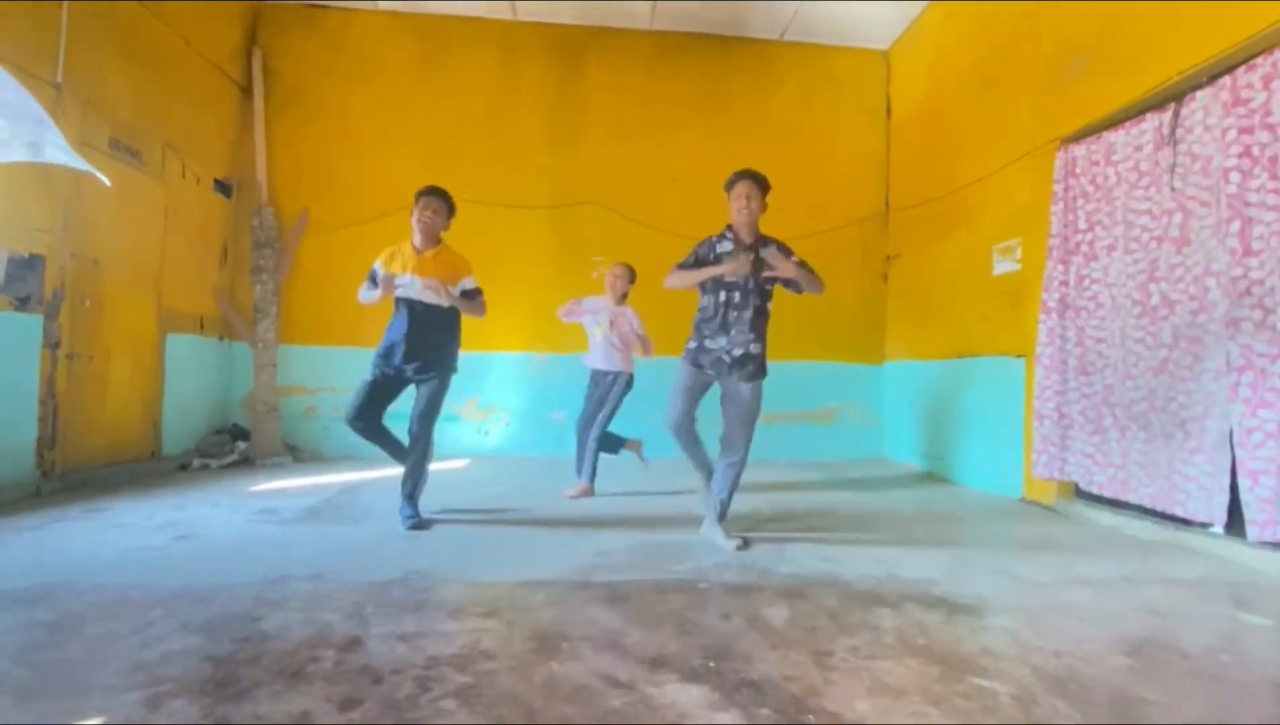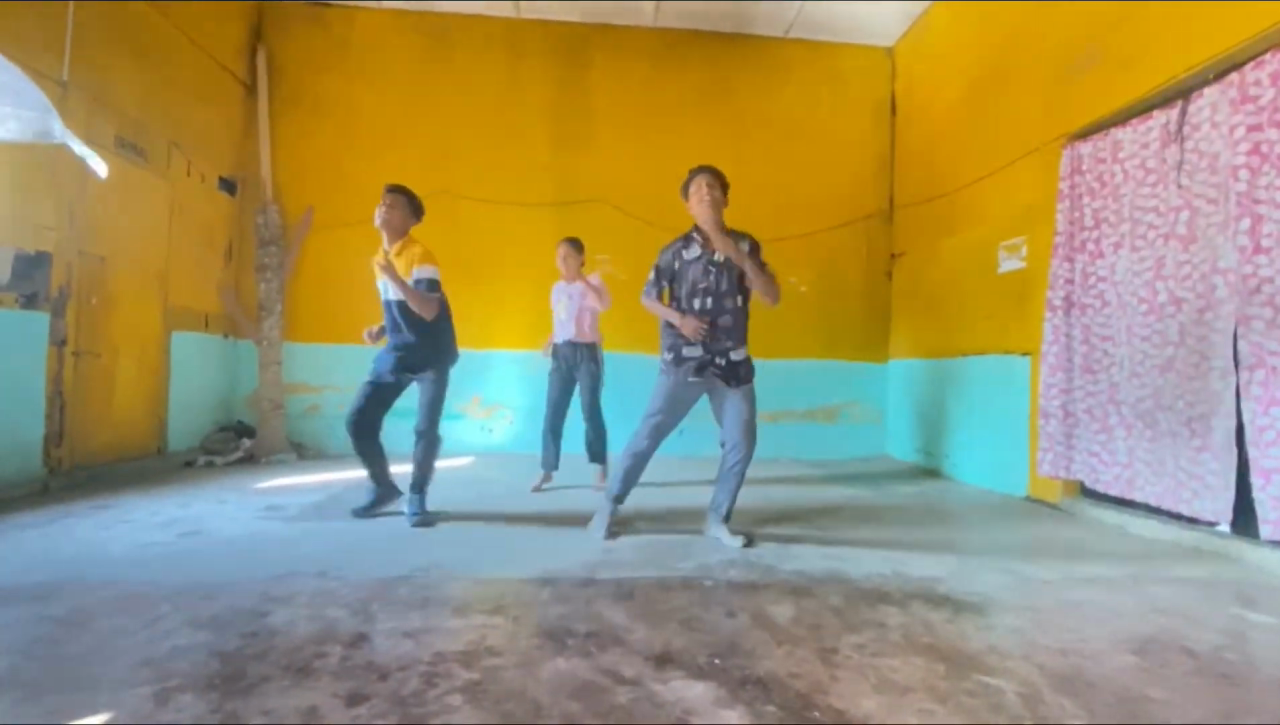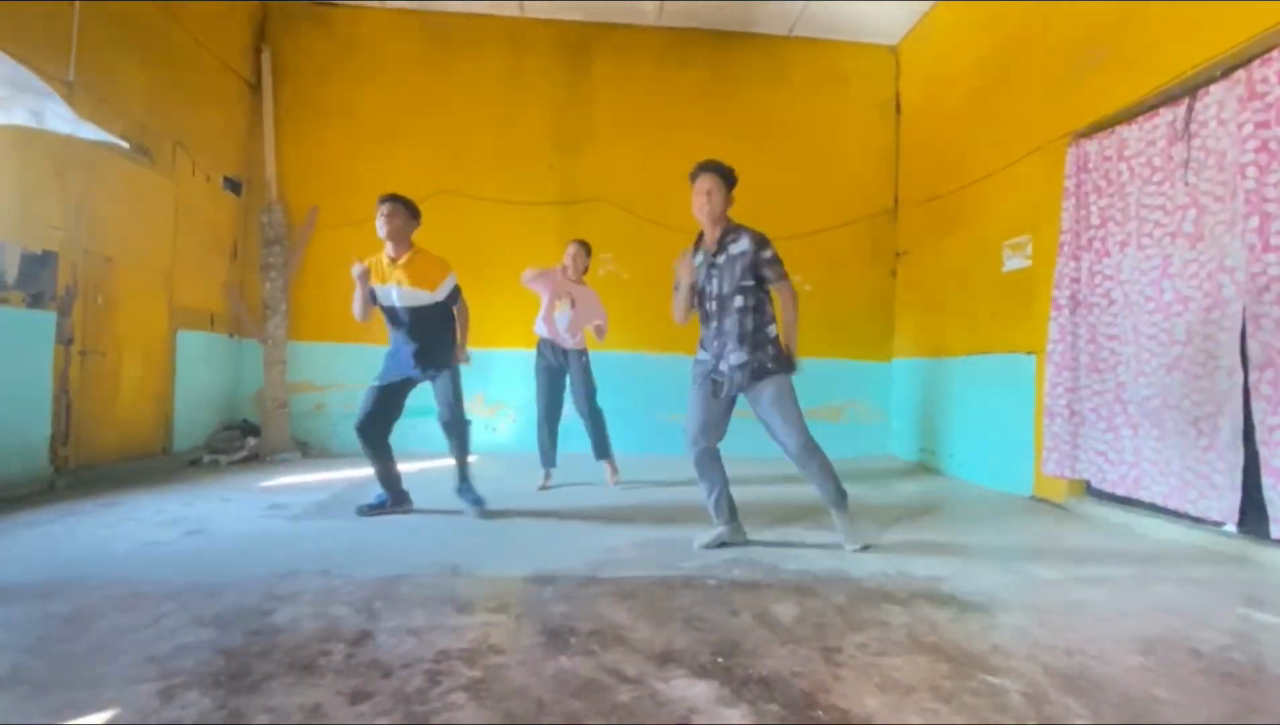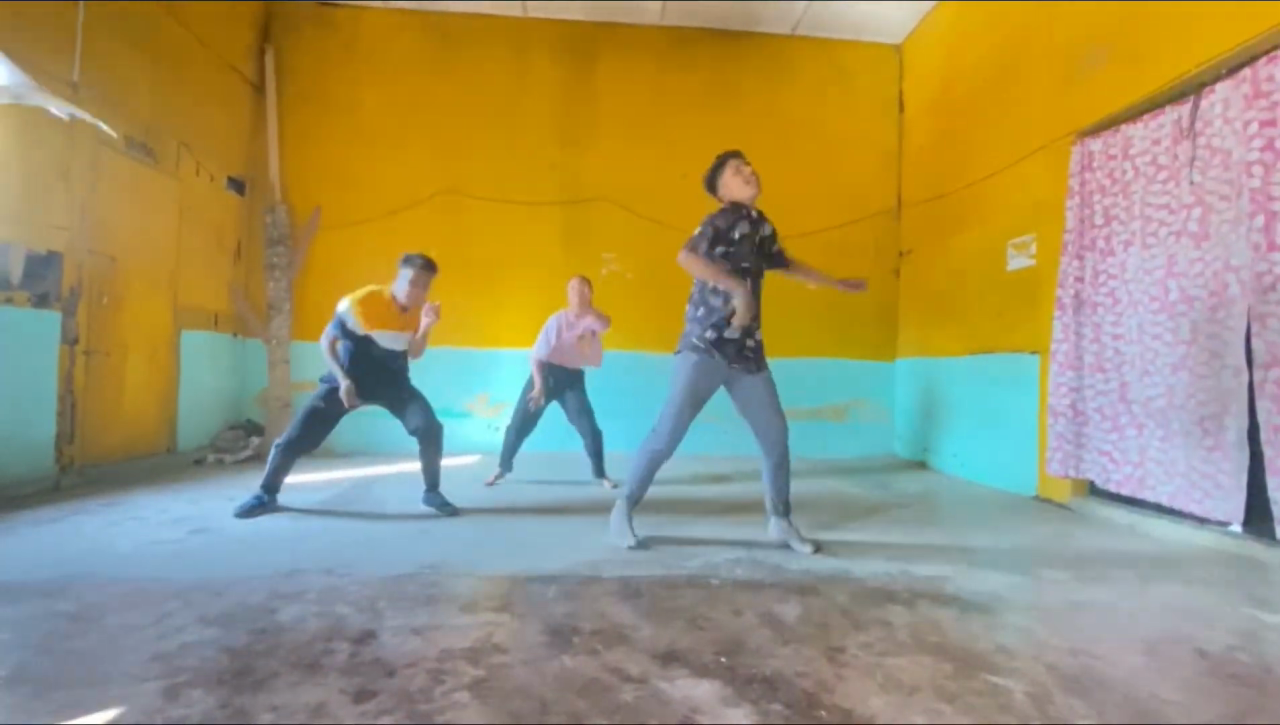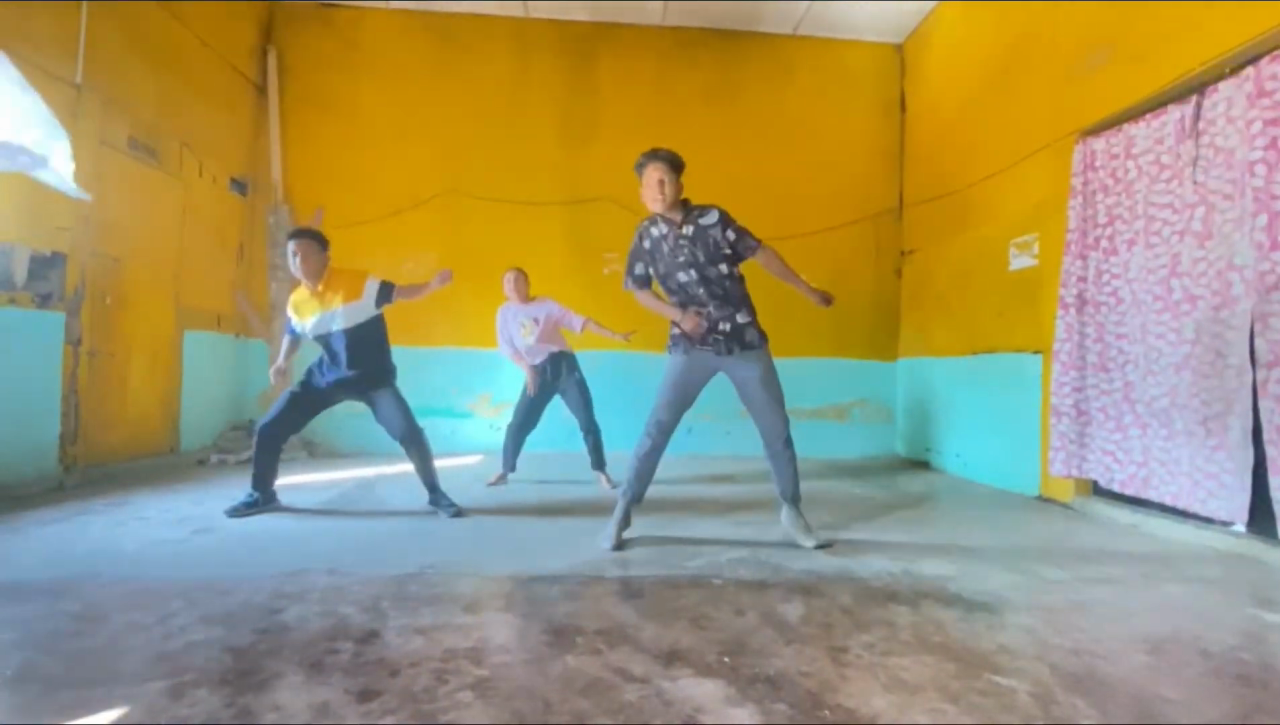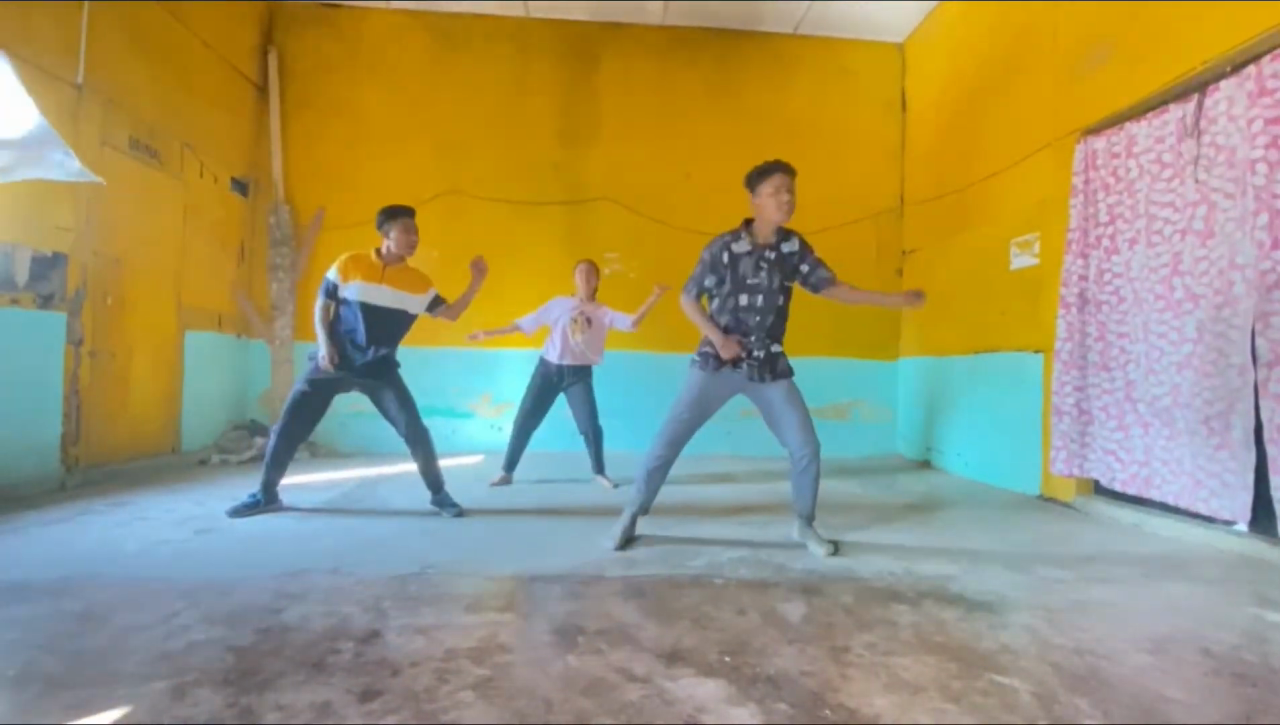
dt=0.5s
person 1, frame 1
left shoulder: (776, 251)
right shoulder: (711, 247)
left elbow: (816, 289)
right elbow: (671, 280)
left wrist: (795, 272)
right wrist: (716, 270)
left hip: (747, 359)
right hip: (704, 349)
left knee: (736, 442)
right knee: (678, 418)
left ankle: (713, 520)
right ankle: (708, 475)
person 1, frame 2
left shoulder: (745, 246)
right shoulder: (676, 251)
left elbow: (772, 297)
right elbow: (648, 297)
left wrist: (736, 256)
right wrist: (677, 318)
left hip: (732, 363)
right hip: (684, 362)
left knee: (741, 445)
right knee: (648, 434)
left ankle: (718, 519)
right ankle: (610, 504)
person 1, frame 3
left shoulder: (747, 244)
right shoulder: (696, 255)
left elbow: (783, 287)
right elbow: (681, 317)
left wrist: (788, 335)
right wrist: (683, 285)
left hip: (761, 363)
right hip: (712, 363)
left knee: (795, 442)
right knee: (699, 440)
left ankle: (840, 511)
right ankle: (726, 522)
person 1, frame 4
left shoulder: (760, 228)
right shoulder: (721, 221)
left elbow: (785, 263)
right elbow: (686, 257)
left wrist: (838, 282)
right wrist: (736, 289)
left hip: (744, 350)
right hip: (703, 346)
left knee: (774, 436)
right knee: (669, 431)
left ankle: (780, 521)
right ankle: (625, 507)
person 1, frame 5
left shoulder: (713, 218)
right shoulder: (647, 236)
left elbow: (757, 251)
right elbow: (638, 288)
left wrist: (807, 290)
right wrist: (677, 315)
left hip: (744, 339)
right hip: (692, 345)
left knee: (776, 427)
right knee: (658, 426)
left ankle: (791, 511)
right ankle: (623, 510)
person 1, frame 6
left shoulder: (794, 247)
right shoulder: (724, 248)
left elbow: (830, 287)
right elbow: (689, 298)
left wrist: (893, 299)
right wrist: (717, 338)
left hip: (769, 367)
right hip: (717, 362)
left knee: (806, 448)
right knee: (669, 439)
left ankle: (805, 525)
right ankle: (632, 516)
person 2, frame 1
left shoulder: (455, 264)
right shoulder: (391, 257)
left elbow: (479, 309)
right elbow: (364, 294)
left wrist: (450, 296)
right wrist: (382, 292)
left hip: (435, 362)
right hip: (393, 355)
left knee: (420, 429)
right knee: (358, 415)
left ankle: (409, 503)
right ankle: (408, 457)
person 2, frame 2
left shoulder: (420, 257)
right shoulder: (381, 259)
left elbow: (428, 311)
left wrist: (396, 280)
right wrist: (381, 328)
left hip: (434, 358)
right hip: (396, 356)
left knee: (426, 427)
right knee: (359, 419)
left ankle: (417, 497)
right ankle: (383, 487)
person 2, frame 3
left shoulder: (435, 266)
right shoulder: (374, 268)
left elbow: (460, 306)
right elbow: (361, 316)
left wrist: (461, 345)
right wrist: (362, 286)
left hip: (441, 358)
right hip: (401, 359)
left knee: (453, 418)
right knee: (367, 425)
left ankle: (464, 481)
right ankle: (394, 493)
person 2, frame 4
left shoulder: (419, 313)
right shoulder: (361, 302)
left elbow: (415, 354)
right elbow: (327, 342)
left wrist: (426, 326)
right wrist: (344, 380)
left hip: (391, 382)
right hip: (348, 383)
left knee: (430, 427)
right knee: (293, 439)
left ankle: (432, 492)
right ankle: (266, 494)
person 2, frame 5
left shoulder: (357, 282)
right shoulder: (296, 303)
left elbow: (399, 294)
right elbow: (292, 335)
left wrist: (431, 285)
right wrist: (282, 362)
left hip: (373, 380)
right hip: (326, 379)
left knee: (408, 432)
right knee: (268, 428)
left ankle: (435, 492)
right ankle: (263, 493)
person 2, frame 6
left shoulder: (419, 282)
right shoulder: (348, 265)
left elbow: (450, 313)
right elbow: (321, 307)
left wrist: (475, 283)
right wrist: (324, 344)
left hip: (379, 369)
right hip: (334, 363)
left knee: (414, 430)
right knee: (287, 429)
left ankle: (438, 493)
right ankle: (267, 494)
person 3, frame 1
left shoulder: (628, 315)
right shoulder: (593, 303)
left elbow: (647, 352)
right elbow: (562, 314)
left wrist: (639, 339)
right wrist: (573, 309)
left hip: (618, 376)
right hip: (596, 374)
left knee: (591, 427)
right knee: (585, 428)
left ankle: (586, 484)
right ankle: (630, 445)
person 3, frame 2
left shoulder: (592, 282)
right shoulder: (557, 287)
left elbow: (603, 304)
left wrist: (583, 280)
right wrist: (550, 340)
left hip: (586, 352)
right hip: (561, 353)
left knee: (591, 409)
right knee: (553, 413)
left ankle: (601, 467)
right ankle: (547, 470)
person 3, frame 3
left shoulder: (589, 295)
right shoulder: (550, 279)
left elbow: (600, 331)
right elbow: (526, 278)
left wrist: (598, 328)
right wrist: (549, 272)
left hip: (576, 352)
right hip: (548, 350)
left knee: (588, 407)
right knee: (547, 413)
left ankle: (607, 460)
right ankle: (547, 470)
person 3, frame 4
left shoulder: (594, 317)
right shoulder: (556, 320)
left elbow: (606, 323)
right elbow: (537, 355)
left wrist: (589, 308)
right wrist: (538, 385)
left hip: (573, 379)
right hip: (547, 374)
left knee: (589, 429)
right knee: (518, 426)
left ankle: (600, 474)
right ankle: (502, 469)
person 3, frame 5
left shoulder: (546, 305)
right shoulder: (504, 313)
left elbow: (581, 322)
right elbow: (507, 347)
left wrist: (615, 336)
right wrist: (527, 370)
left hip: (563, 366)
right hip: (536, 373)
left knee: (587, 421)
right knee: (518, 425)
left ankle: (600, 471)
right ankle: (504, 471)
person 3, frame 6
left shoulder: (602, 313)
right shoulder: (557, 304)
left elbow: (631, 322)
right elbow: (525, 323)
left wrist: (653, 298)
right wrist: (489, 334)
left hip: (578, 374)
right hip: (548, 369)
left knee: (590, 426)
right knee: (524, 421)
left ankle: (599, 472)
right ankle: (507, 471)
